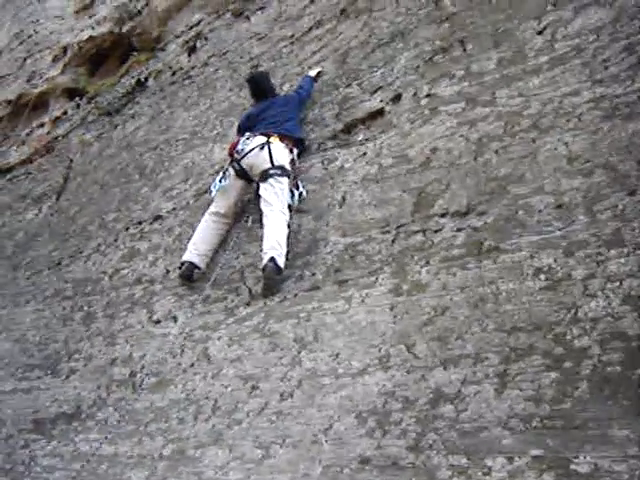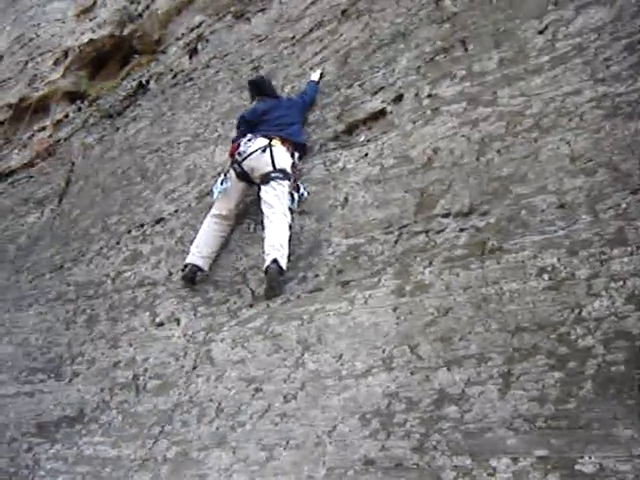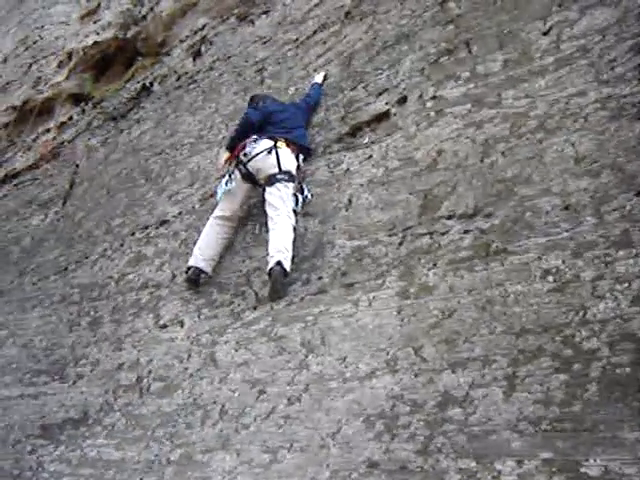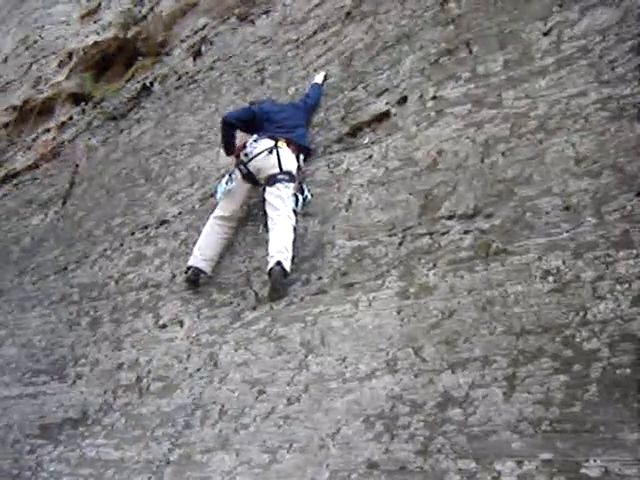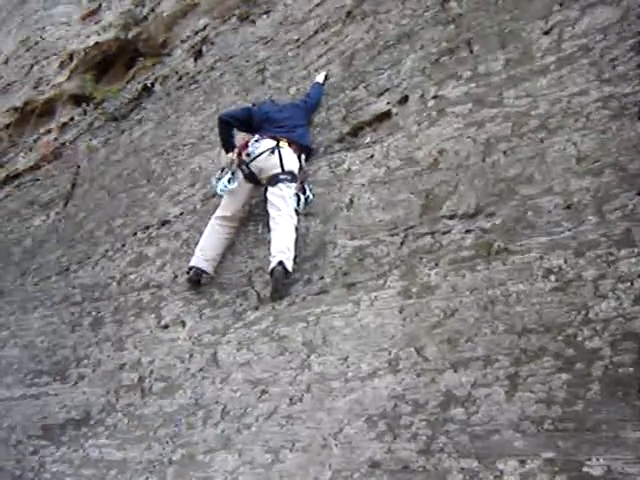
dt=0.4s
person 1, frame 1
left shoulder: (250, 114)
right shoulder: (290, 101)
left elbow: (241, 137)
right elbow: (304, 87)
right wrist: (311, 76)
left hip: (248, 150)
right hip: (277, 154)
left knee: (219, 211)
right knee: (275, 212)
left ankle: (191, 261)
right ankle: (272, 263)
person 1, frame 2
left shoulder: (254, 110)
right shoulder: (294, 104)
left elbow: (238, 138)
right elbow: (309, 94)
left wrist: (236, 156)
right wrist: (314, 79)
left hip: (249, 151)
right hip: (278, 156)
left knee: (221, 213)
right knee: (276, 214)
left ankle: (194, 264)
right ankle: (275, 264)
person 1, frame 3
left shoulder: (263, 108)
right shoulder: (298, 108)
left elbow: (249, 120)
right elbow: (313, 97)
left wrist: (230, 149)
right wrist: (317, 82)
left hip: (255, 152)
right hip: (284, 158)
left knee: (224, 214)
right knee: (281, 216)
left ankle: (197, 266)
right ankle: (278, 266)
person 1, frame 4
left shoulder: (258, 110)
right shoulder: (298, 108)
left elbow: (229, 119)
right elbow: (312, 97)
left wrist: (231, 151)
right wrist: (318, 82)
left hip: (256, 152)
right hip: (285, 158)
left knee: (224, 214)
right knee: (281, 216)
left ankle: (197, 266)
right ankle: (278, 266)
person 1, frame 5
left shoulder: (258, 111)
right shoulder: (299, 108)
left elbow: (225, 118)
right elbow: (313, 96)
left wrist: (230, 149)
right wrist: (319, 81)
left hip: (258, 152)
right hip: (286, 158)
left knee: (226, 214)
right knee: (283, 216)
left ankle: (199, 266)
right ankle: (281, 266)
